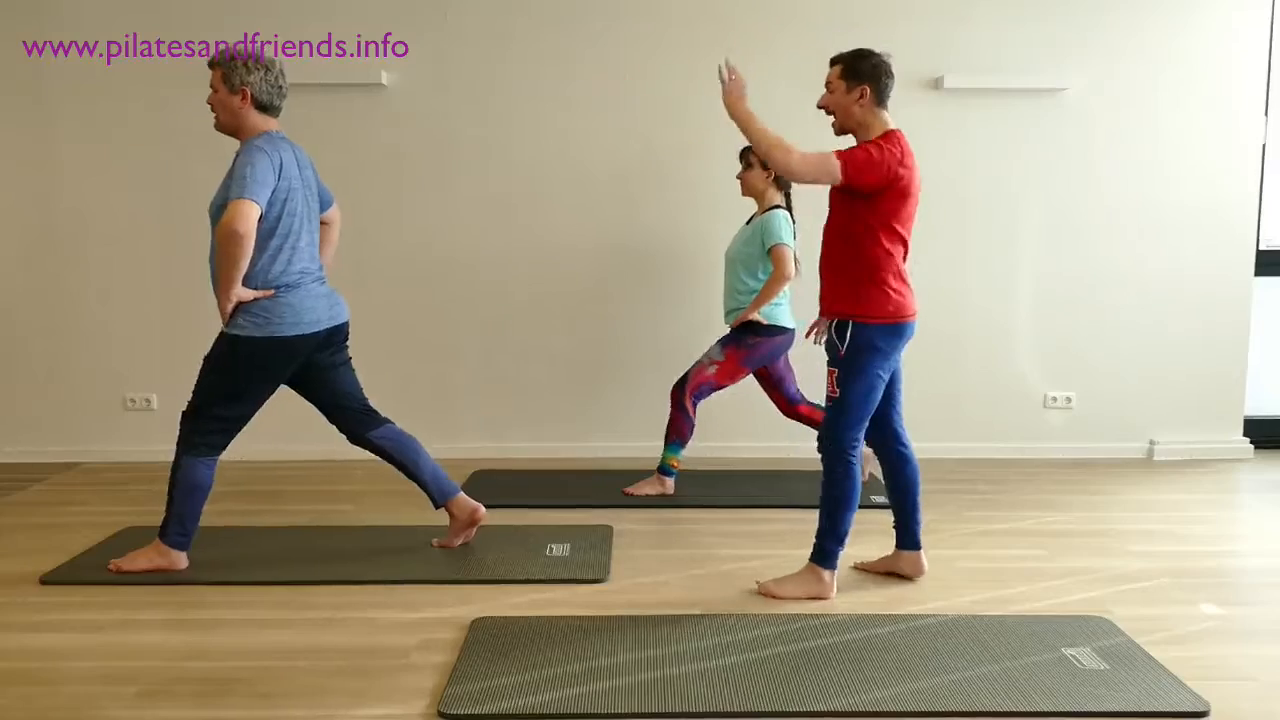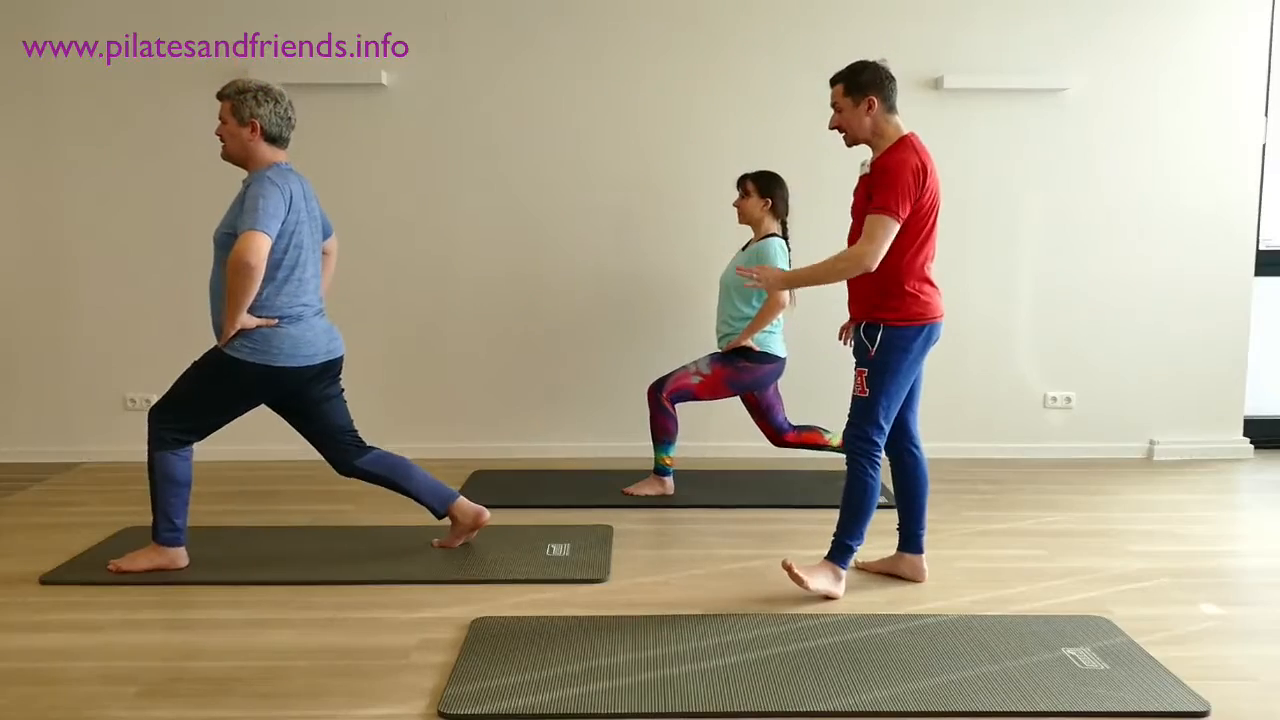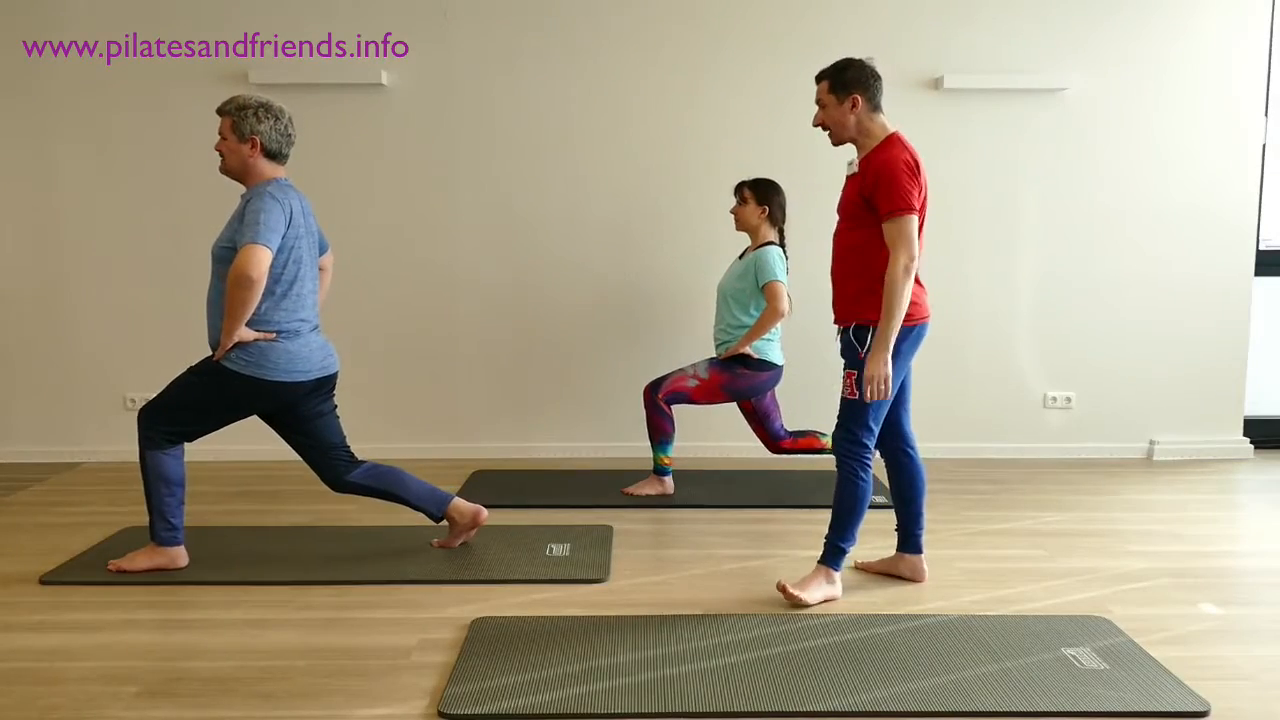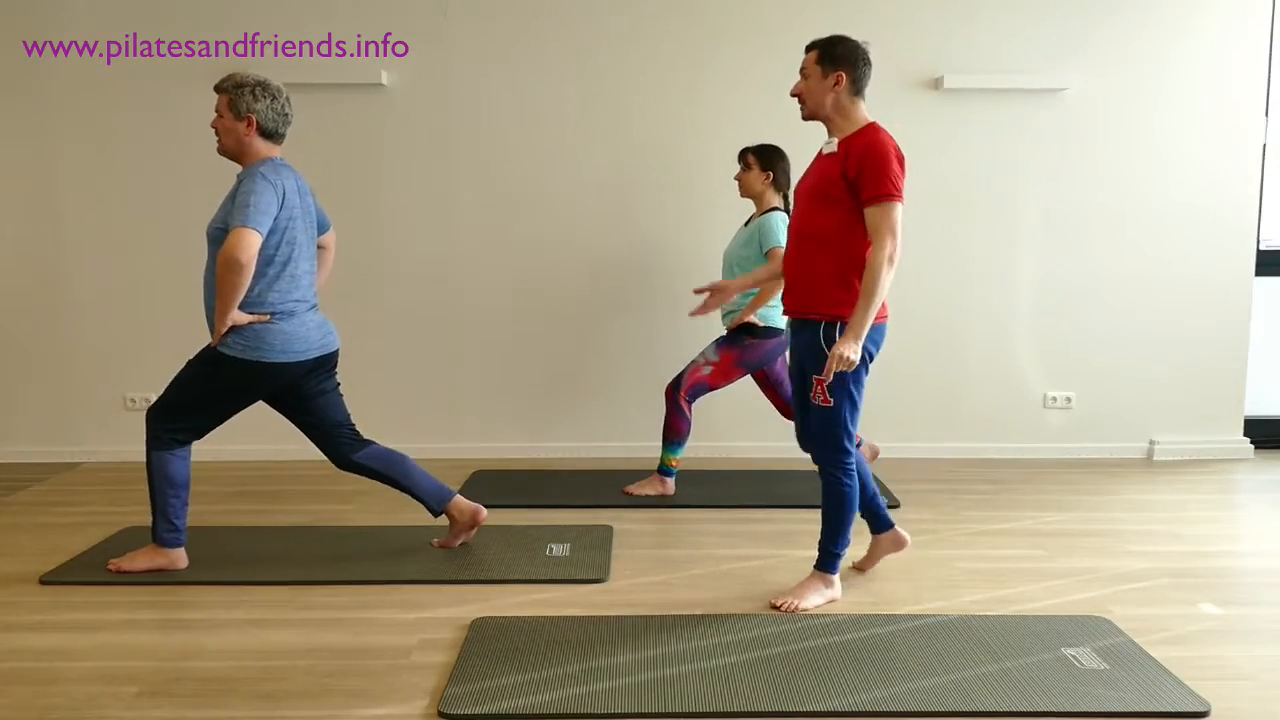
dt=0.7s
person 1, frame 1
left shoulder: (881, 156)
right shoulder: (884, 153)
left elbow: (790, 164)
left wrist: (737, 107)
right wrist: (836, 307)
left hip: (868, 324)
right hip: (881, 318)
left knee: (839, 445)
right knee: (887, 435)
left ankle: (821, 571)
right ankle: (909, 551)
person 1, frame 2
left shoulder: (900, 163)
right shoulder: (896, 158)
left elbow: (868, 256)
left wrist: (789, 278)
right wrist: (863, 314)
left hip: (897, 325)
right hip: (901, 321)
left knee: (864, 441)
right knee: (900, 439)
left ankle: (836, 567)
right ankle: (911, 554)
person 1, frame 3
left shoulder: (891, 162)
right shoulder: (875, 159)
left elbow: (903, 261)
left wrist: (879, 350)
left hip: (882, 328)
right hip: (880, 325)
left knee: (853, 444)
right knee: (895, 440)
left ankle: (828, 572)
right ankle: (910, 555)
person 1, frame 4
left shoulder: (875, 148)
right shoulder: (829, 155)
left elbow: (885, 249)
left wrist: (853, 333)
right wrist: (740, 285)
left hip: (841, 329)
right hip: (807, 323)
left knee: (834, 445)
right knee: (817, 438)
left ankle: (826, 575)
right ankle: (884, 530)
person 2, frame 1
left shoulder: (259, 154)
right shoulder: (292, 154)
left elbow: (239, 224)
right elbow: (330, 217)
left wrist: (229, 291)
left hip: (269, 329)
right hip: (321, 320)
left knee: (201, 431)
right knee: (363, 422)
left ankle: (170, 548)
right ankle: (458, 504)
person 2, frame 2
left shoulder: (268, 184)
right shoulder: (295, 184)
left elbow: (249, 255)
right elbow: (328, 247)
left wrist: (233, 318)
left hip: (264, 353)
right hip: (314, 351)
left knee: (169, 426)
right knee: (350, 454)
left ankle: (168, 547)
right ankle: (460, 510)
person 2, frame 3
left shoulder: (268, 199)
right shoulder: (291, 199)
left elbow: (250, 269)
right elbow: (324, 262)
left wrist: (232, 331)
left hip: (259, 366)
right hip: (308, 365)
left knee: (157, 425)
right knee: (342, 470)
left ankle: (167, 547)
right ankle: (457, 510)
person 2, frame 4
left shoulder: (260, 180)
right shoulder: (290, 179)
left elbow: (240, 252)
right elbow: (326, 241)
left wrist: (225, 314)
left hip: (257, 350)
right hip: (311, 345)
left knee: (166, 425)
right knee: (347, 445)
left ankle: (167, 548)
right ankle: (456, 508)
person 3, frame 1
left shoulder: (775, 218)
right shoulder: (760, 218)
left elbow: (785, 271)
left wrist: (751, 310)
left hip: (762, 331)
right hip: (766, 332)
left knee: (686, 390)
right knee: (794, 404)
left ankle: (664, 478)
person 3, frame 2
left shoulder: (770, 246)
right shoulder: (756, 244)
left elbow: (779, 298)
left wrist: (744, 337)
left hip: (755, 358)
right hip: (754, 359)
left knee: (661, 392)
right knee: (782, 433)
left ankle: (662, 479)
person 3, frame 3
left shoulder: (768, 255)
right shoulder: (751, 252)
left elbow: (778, 308)
left wrist: (741, 345)
left hip: (753, 366)
right hip: (750, 366)
left knee: (656, 393)
right knee: (779, 440)
left ankle: (662, 479)
person 3, frame 4
left shoulder: (772, 221)
right shoulder: (758, 220)
left elbow: (782, 273)
left wrist: (746, 313)
left hip: (757, 335)
right hip: (760, 333)
left knee: (679, 390)
right knee: (788, 404)
left ankle: (664, 479)
right ankle: (858, 448)
